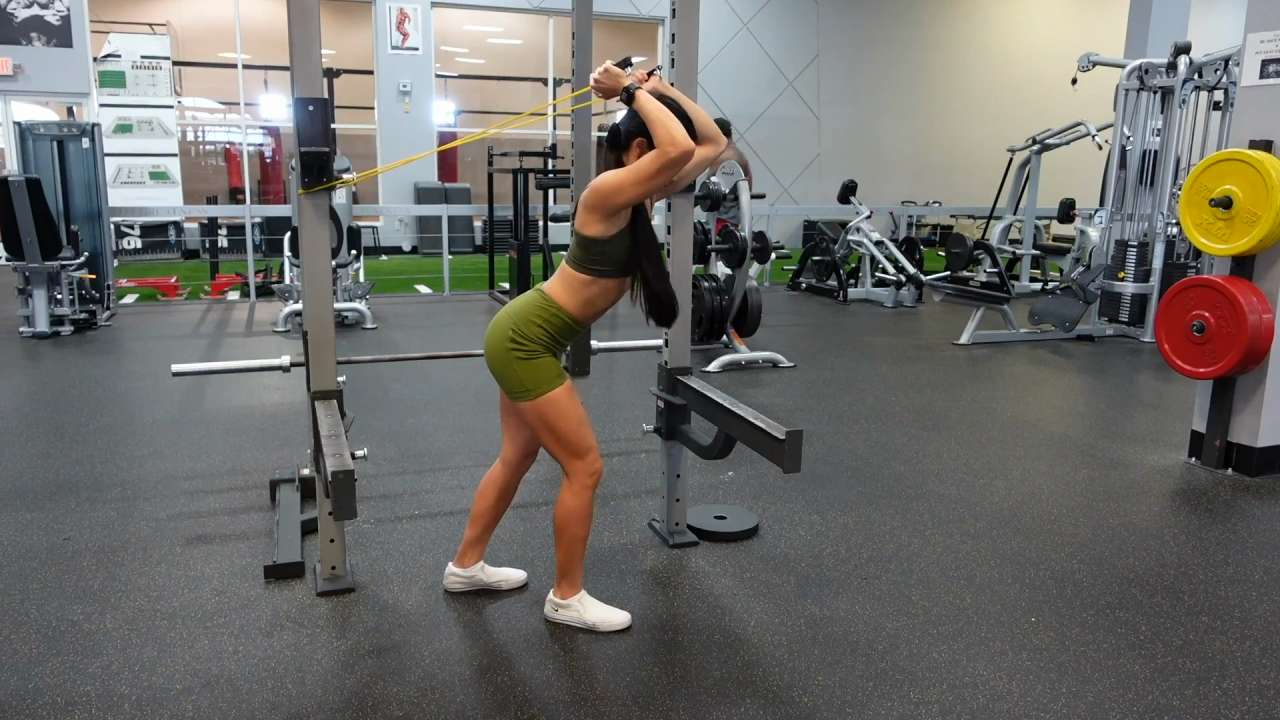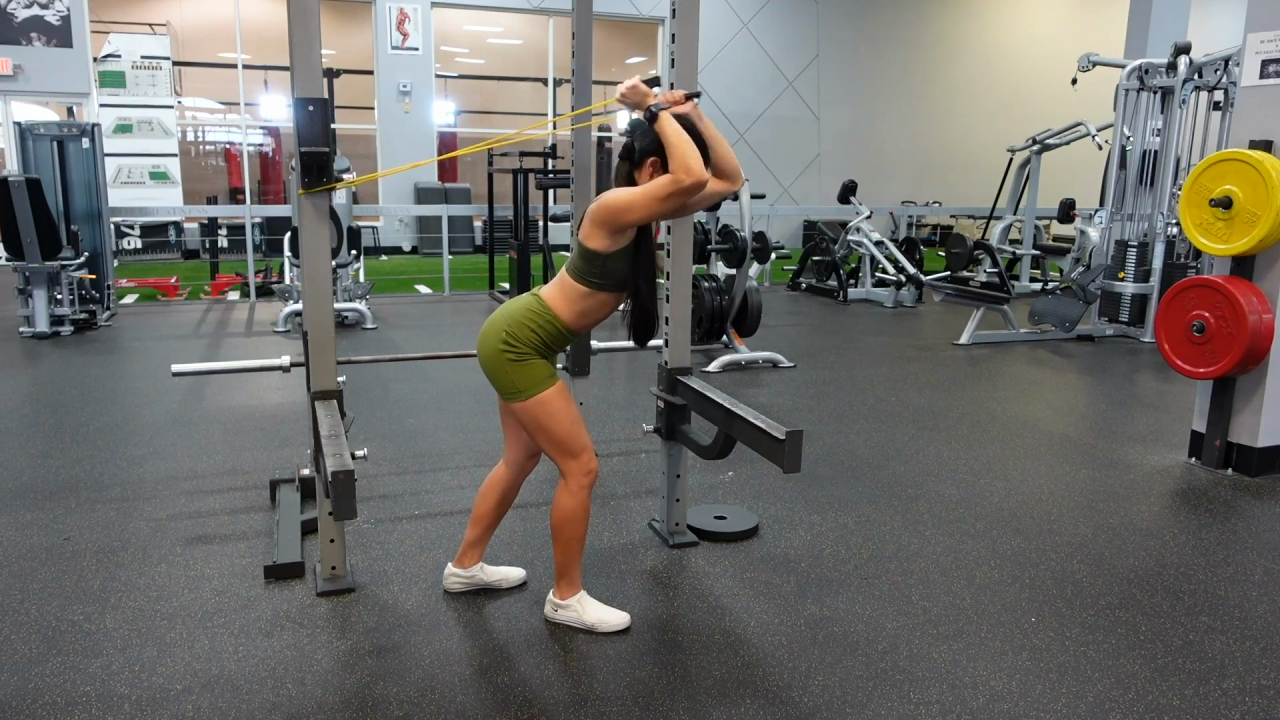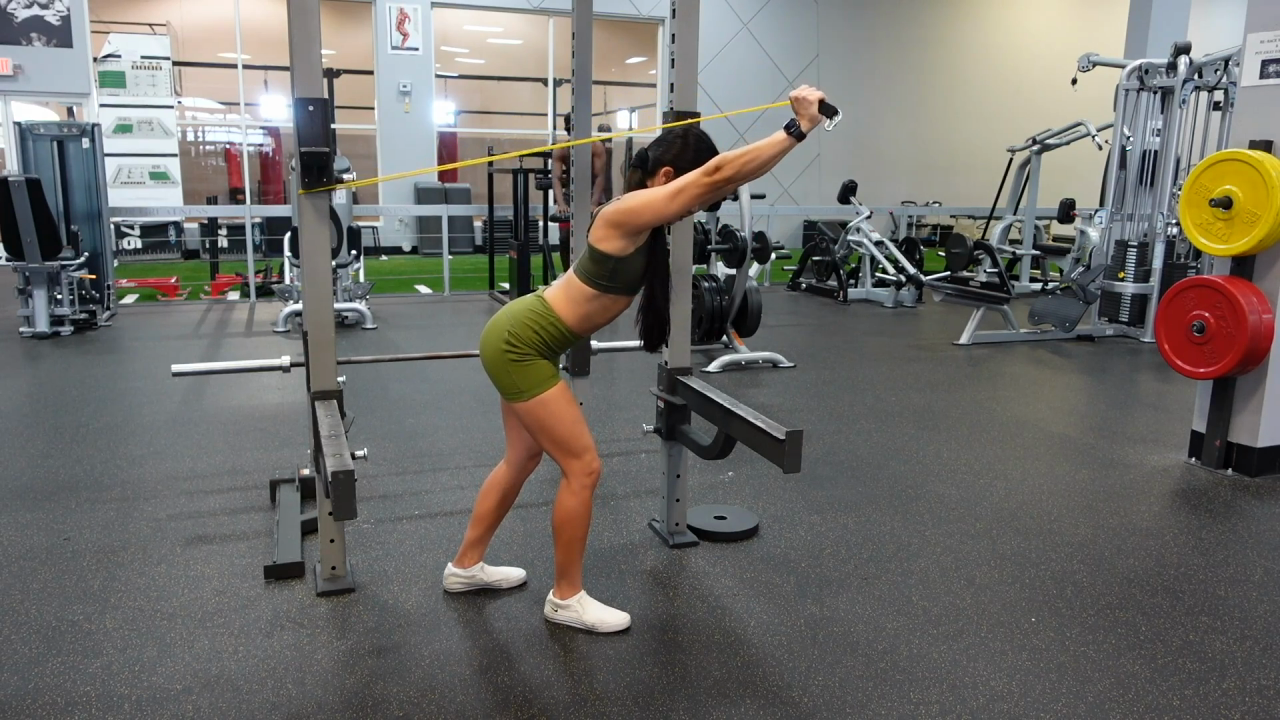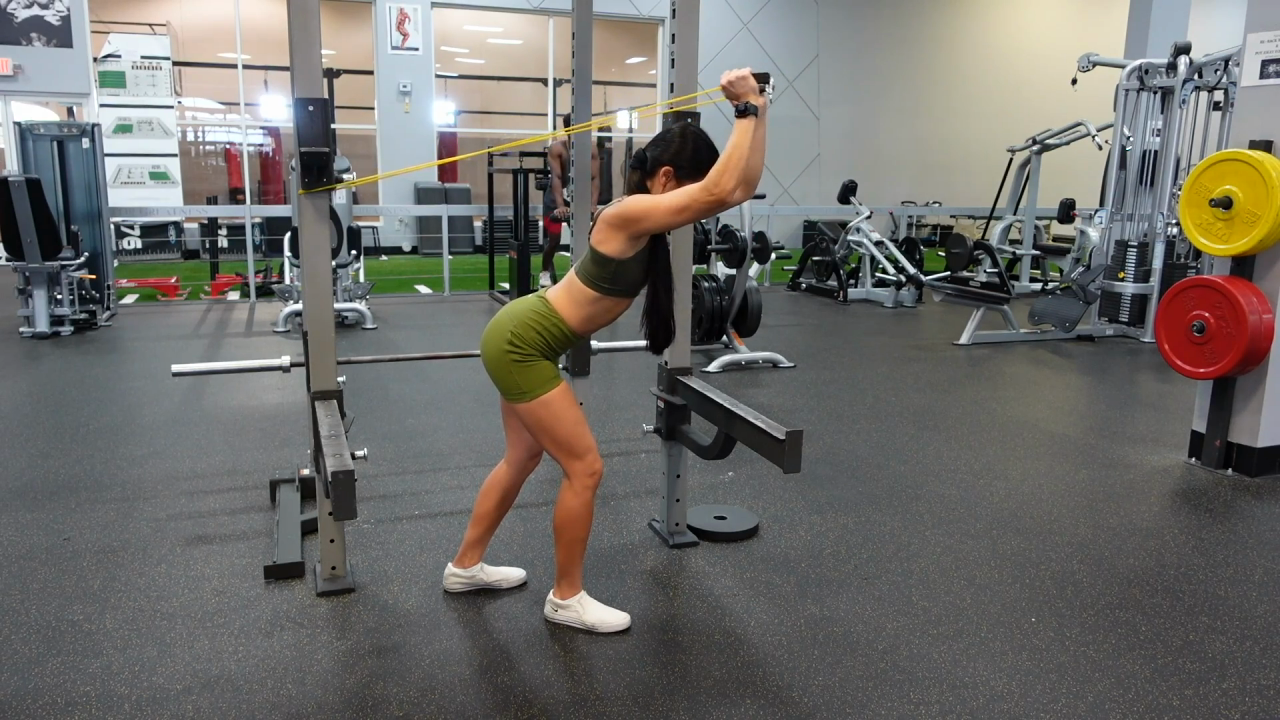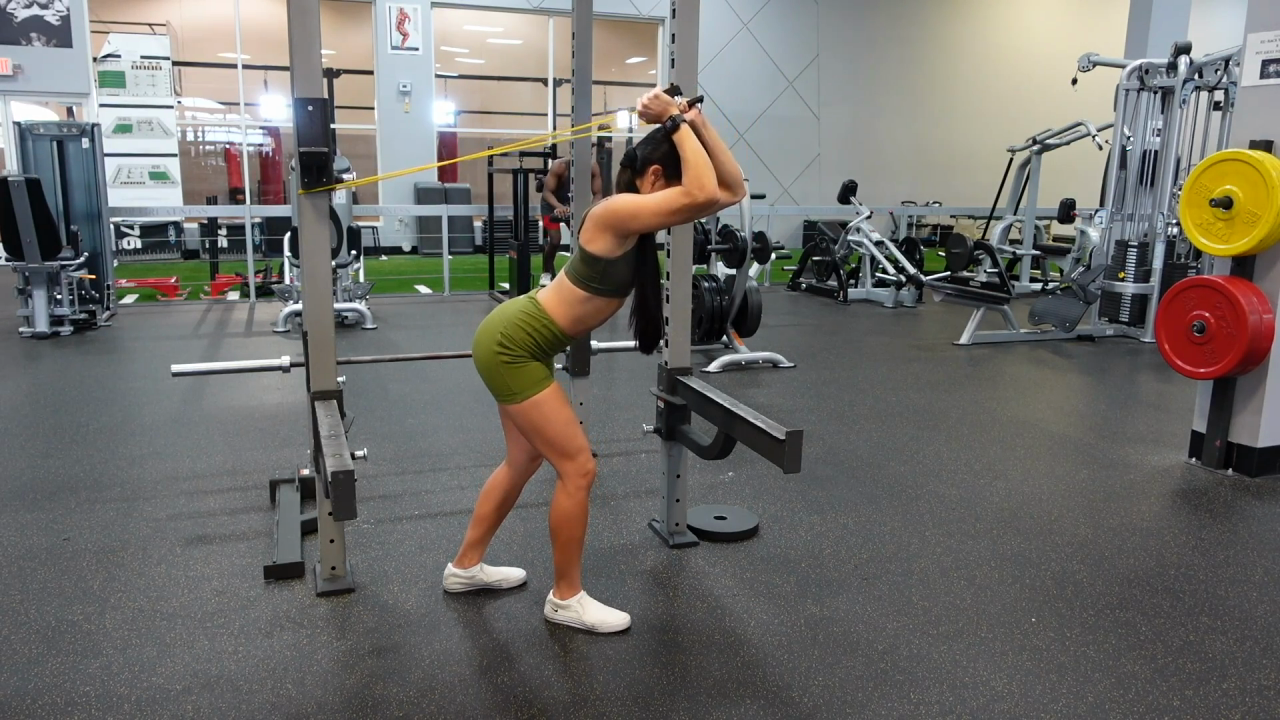
dt=1s
person 1, frame 1
left shoulder: (643, 194)
right shoulder: (609, 191)
left elbow: (712, 144)
right elbow: (681, 148)
left wrist: (657, 90)
right wrist: (632, 91)
left hip: (522, 333)
right hip: (525, 340)
left knee: (517, 457)
right knee: (584, 467)
left ankle: (466, 566)
right ankle: (567, 598)
person 1, frame 2
left shoulder: (646, 209)
right shoulder: (615, 208)
left elbow: (728, 179)
right elbow: (691, 179)
left wrist: (688, 114)
right wrist: (654, 112)
left hip: (518, 336)
right hip: (517, 343)
left knee: (520, 459)
right knee: (580, 467)
left ankle: (465, 566)
right ankle: (567, 597)
person 1, frame 3
left shoulder: (650, 214)
right shoulder: (627, 213)
left elbow: (733, 175)
right elbow: (720, 174)
left wrist: (795, 131)
right wrist: (797, 129)
left hip: (522, 337)
right hip: (520, 343)
left knee: (523, 458)
right knee: (582, 468)
left ankle: (466, 566)
right ankle: (567, 597)
person 1, frame 4
left shoulder: (651, 212)
right shoulder: (630, 214)
left elbow: (740, 187)
right elbow: (718, 193)
left wrist: (756, 115)
right wrist: (744, 109)
left hip: (521, 336)
right hip: (520, 343)
left knee: (522, 459)
right knee: (584, 468)
left ankle: (465, 566)
right ankle: (566, 598)
person 1, frame 5
left shoulder: (640, 214)
right shoulder: (617, 212)
left elbow: (731, 190)
right elbow: (702, 195)
left wrist: (695, 123)
right wrist: (675, 121)
left hip: (515, 340)
right hip: (512, 345)
left knee: (524, 461)
right knee: (578, 468)
left ankle: (466, 566)
right ankle: (566, 598)
